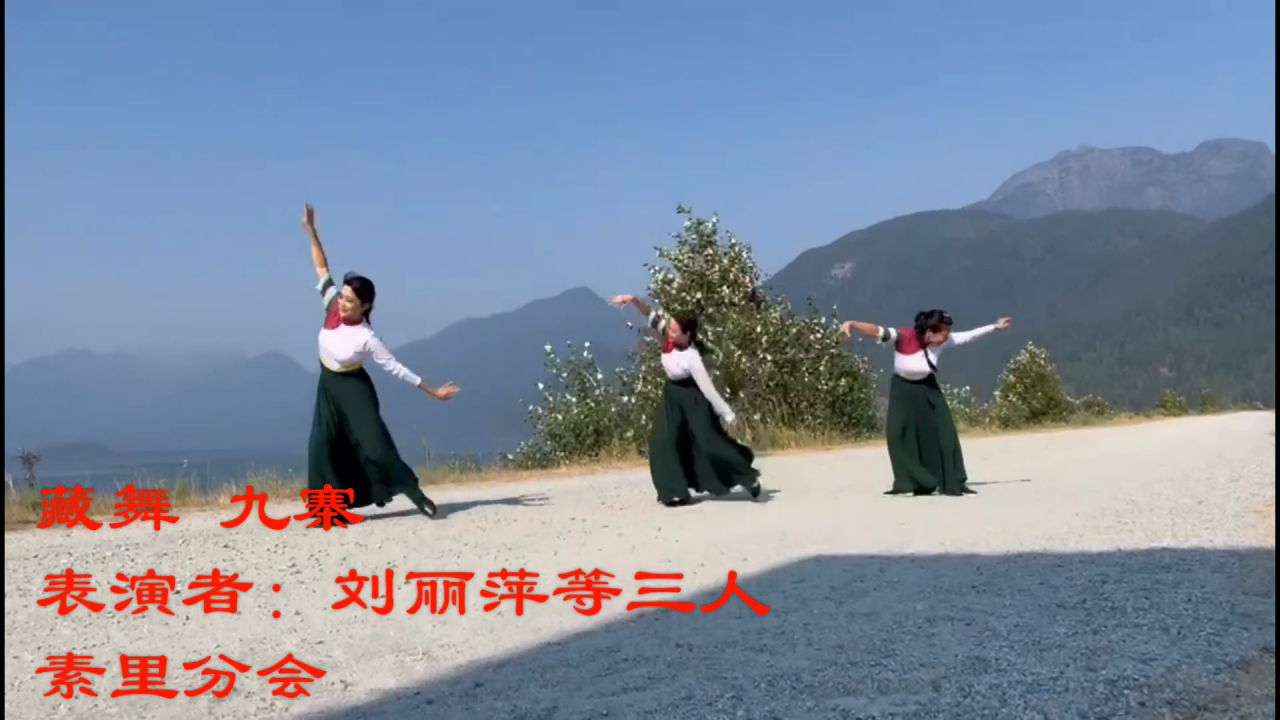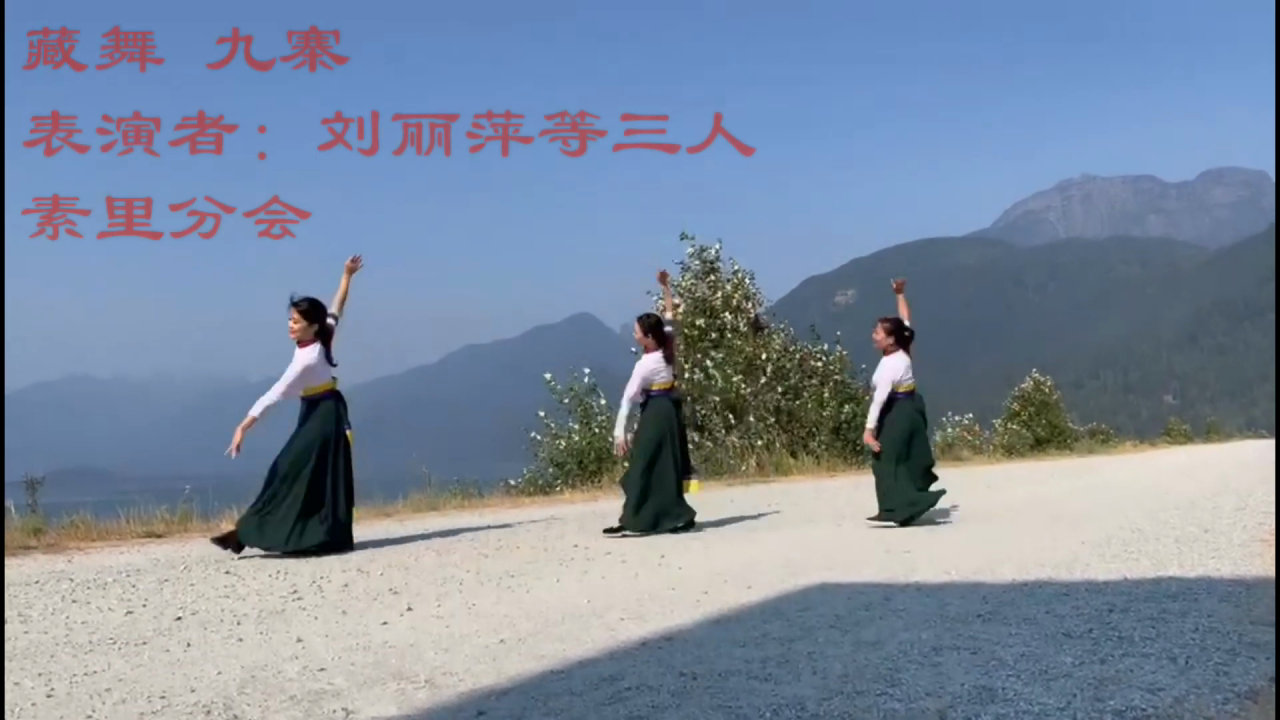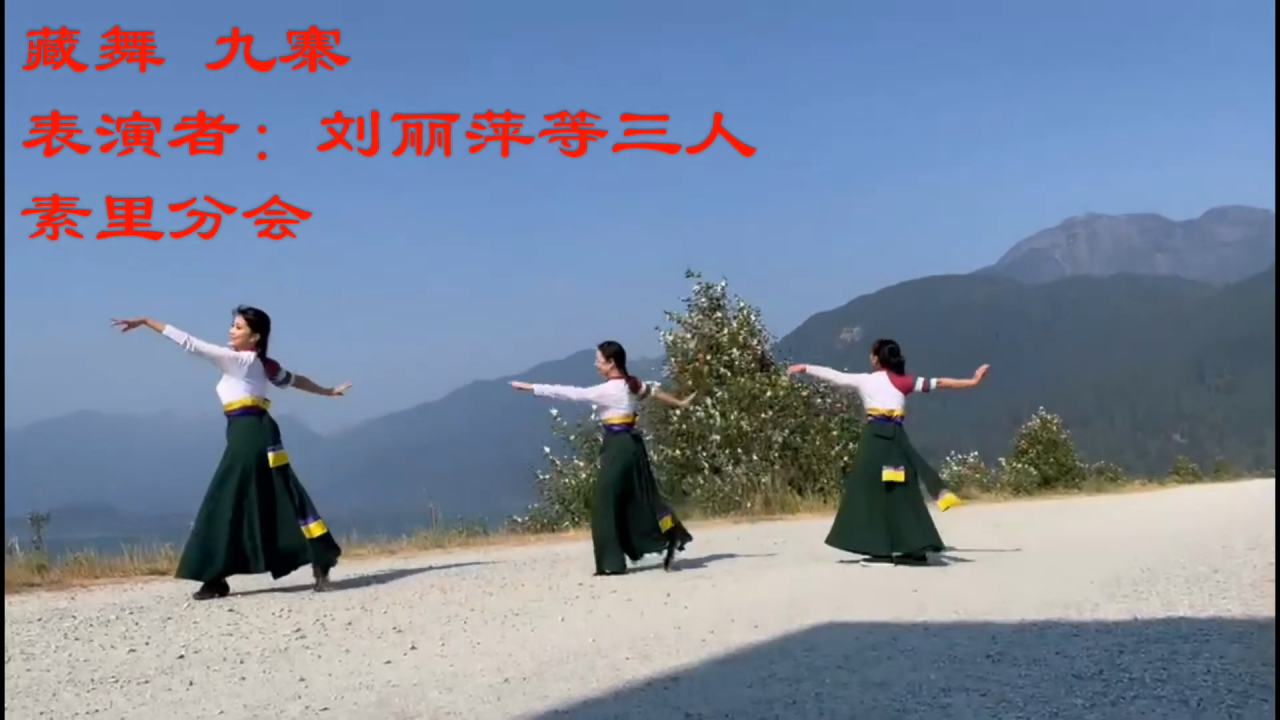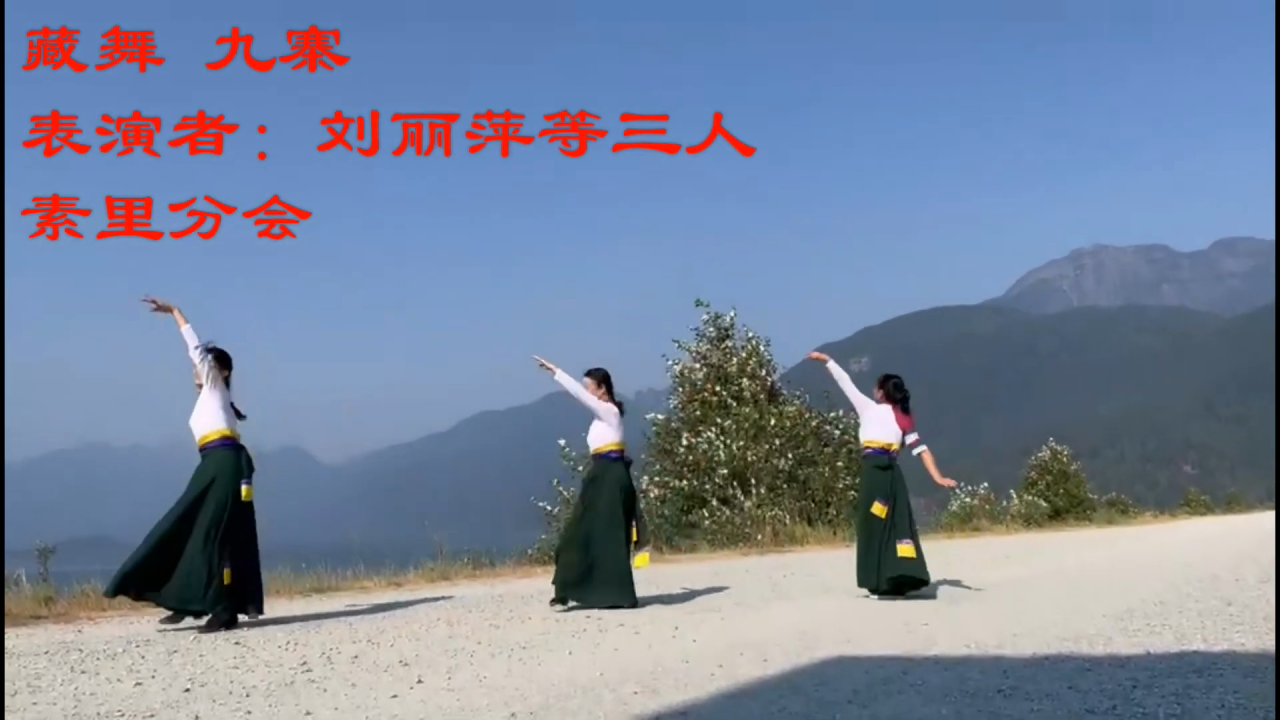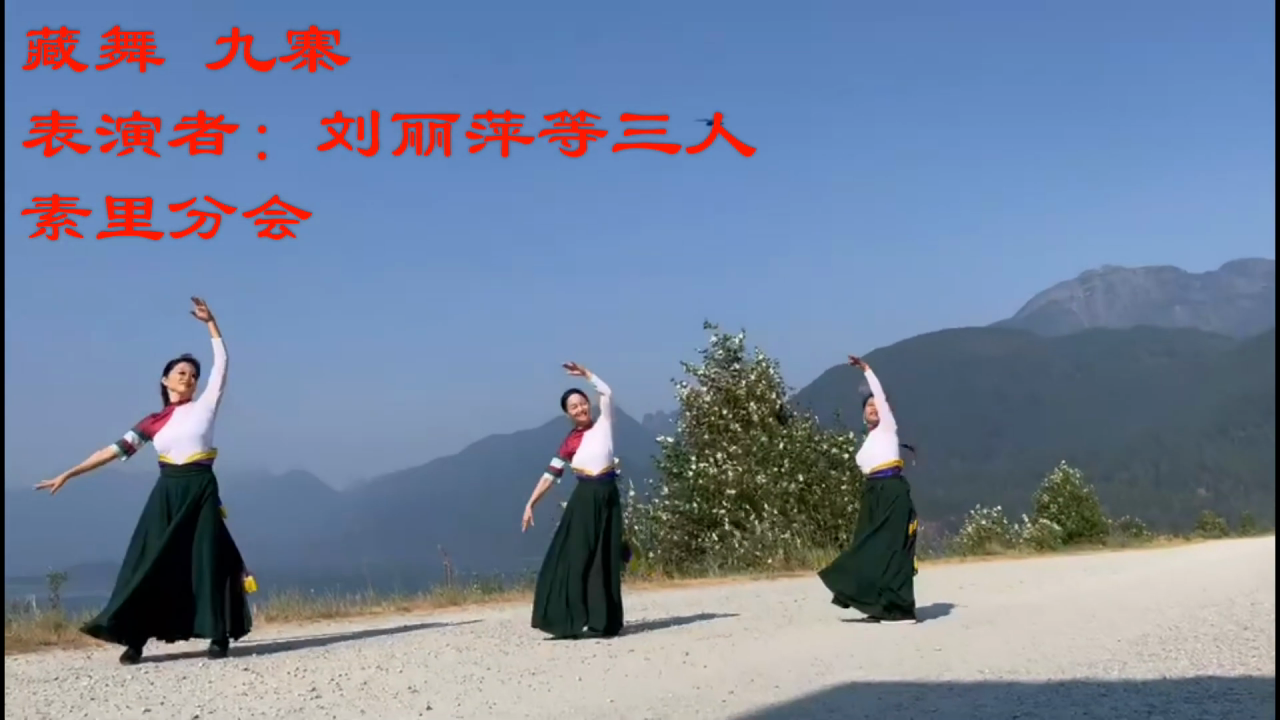
dt=0.4s
person 1, frame 1
left shoulder: (366, 338)
right shoulder: (333, 309)
left elbow: (395, 368)
right elbow: (322, 269)
left wrist: (431, 391)
right wrist: (311, 230)
left hip: (354, 388)
right hip: (328, 384)
left knee: (373, 445)
right knee: (322, 447)
left ankle: (415, 493)
person 1, frame 2
left shoulder: (306, 360)
right shoulder: (321, 336)
left elbow: (273, 396)
right elbow: (336, 310)
left wrist: (242, 428)
right wrist: (346, 277)
left hip: (322, 415)
right hip: (324, 412)
left knee: (291, 473)
right knee: (320, 475)
left ankle: (250, 534)
right ankle: (334, 536)
person 1, frame 3
left shoulder: (236, 360)
right shoulder: (264, 364)
left elbow: (191, 344)
right elbow: (294, 379)
left wrist: (146, 321)
right wrist: (329, 392)
left hip: (246, 433)
right hip: (257, 432)
left knee: (228, 504)
right knee: (280, 499)
left ankle: (215, 578)
right ankle: (320, 559)
person 1, frame 4
left shoulder: (215, 392)
right shoulder: (210, 405)
left elbow: (197, 348)
left wrist: (174, 312)
left hip: (225, 467)
right hip: (215, 470)
left knee: (211, 537)
right knee: (190, 535)
left ankle: (224, 611)
right ankle: (184, 604)
person 1, frame 5
left shoulder: (204, 407)
right shoulder: (152, 422)
left elbow: (222, 364)
right elbow: (113, 449)
left wrist: (210, 323)
right wrist: (68, 473)
left hip: (203, 490)
right hip: (169, 493)
left knee: (207, 561)
right knee: (151, 563)
left ankle: (219, 637)
right ankle: (134, 638)
person 2, frame 1
left shoulder: (692, 358)
right shoulder: (669, 338)
left elbow: (708, 389)
right elbow: (651, 314)
left wrist: (727, 415)
right wrist: (633, 300)
left hip: (692, 396)
right hip: (672, 393)
left knee: (709, 443)
right knee: (662, 443)
left ankle: (748, 477)
right ankle: (677, 492)
person 2, frame 2
left shoulder: (646, 364)
right shoulder: (666, 345)
left elbow: (628, 397)
left wrist: (620, 431)
left hip: (656, 412)
right hip: (668, 409)
left knee: (643, 467)
right knee: (664, 468)
left ankle: (631, 522)
right ankle: (679, 517)
person 2, frame 3
left shoulder: (608, 390)
right shoulder: (631, 383)
left elbow: (571, 393)
right elbow: (654, 391)
left wrist: (533, 388)
right wrist: (680, 403)
left hip: (618, 446)
right hip: (630, 444)
left knee: (607, 504)
right knee: (634, 499)
left ankle: (612, 562)
right ankle: (669, 537)
person 2, frame 4
left shoulder: (609, 410)
right shoulder: (602, 415)
left elbow: (581, 392)
left wrist: (554, 370)
left hip: (611, 475)
right hip: (599, 474)
left knee: (610, 535)
right knee: (583, 533)
left ankle: (621, 595)
person 2, frame 5
left shoulder: (603, 425)
right shoulder: (570, 443)
left elbow: (606, 393)
right elbow: (550, 475)
left wrist: (585, 375)
right wrist: (531, 503)
left hip: (609, 495)
right hip: (585, 497)
left knee: (604, 559)
right knee: (575, 558)
left ankle: (604, 621)
right ankle: (567, 622)
person 3, frame 1
left shoulder: (942, 341)
right shoulder: (905, 338)
left elbow: (967, 336)
right elbow: (877, 331)
left wrist: (994, 327)
right wrist: (851, 324)
left hip: (926, 392)
right hip: (902, 390)
left knee: (944, 432)
right knee: (898, 435)
left ankle: (954, 483)
right ankle: (909, 482)
person 3, frame 2
left shoulder: (891, 365)
right shoulder: (899, 351)
left elbow: (880, 396)
right elbow: (903, 322)
left wrist: (869, 428)
right wrist: (899, 294)
left hip: (899, 410)
right hip: (906, 408)
left knee: (885, 460)
right knee: (904, 459)
left ankle: (895, 510)
right ankle: (907, 507)
person 3, frame 3
left shoulder: (866, 381)
right shoulder: (905, 380)
left elbow: (834, 376)
right elbow: (937, 383)
left wrist: (805, 368)
right wrist: (972, 381)
left hip: (875, 436)
right hip: (897, 437)
left knee: (872, 491)
right knee: (902, 492)
left ankle: (882, 550)
right ankle: (915, 548)
person 3, frame 4
left shoulder: (870, 408)
right shoulder: (904, 420)
left elbow: (847, 385)
right elbow: (921, 449)
left wrist: (826, 360)
right wrist: (937, 477)
left hip: (874, 468)
right hip: (892, 470)
left knee: (874, 525)
right knee: (893, 524)
left ankle: (886, 582)
right ankle: (899, 581)
person 3, frame 5
left shoulder: (887, 427)
right shoulder: (871, 439)
left elbow: (881, 396)
left wrist: (865, 368)
left hip: (892, 491)
right hip: (874, 494)
left knee: (890, 547)
right knee: (872, 547)
left ankle: (902, 608)
right ankle: (881, 606)
